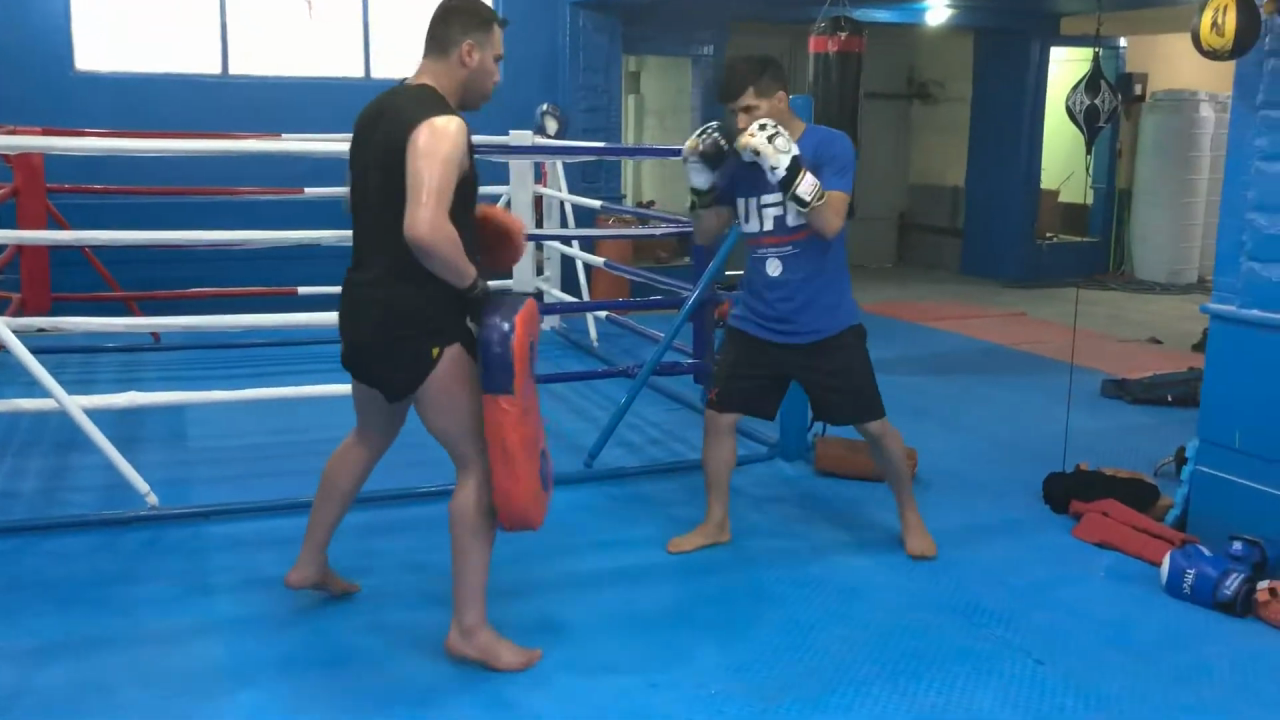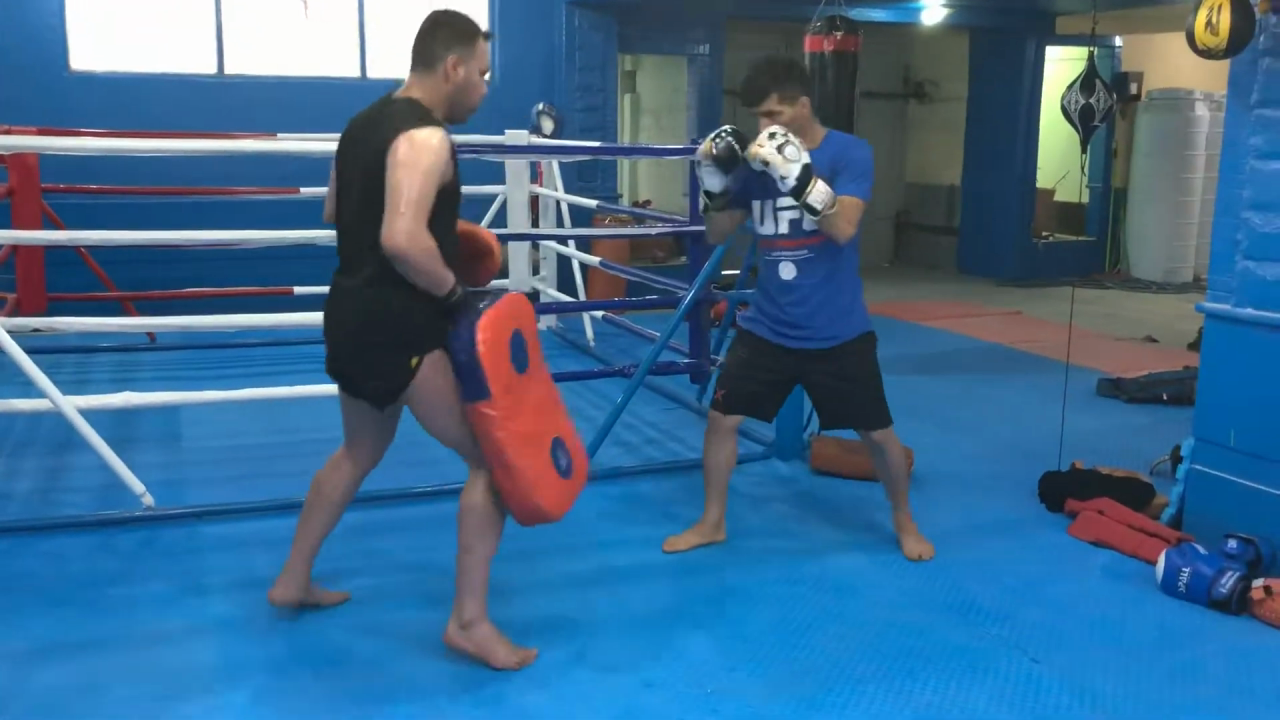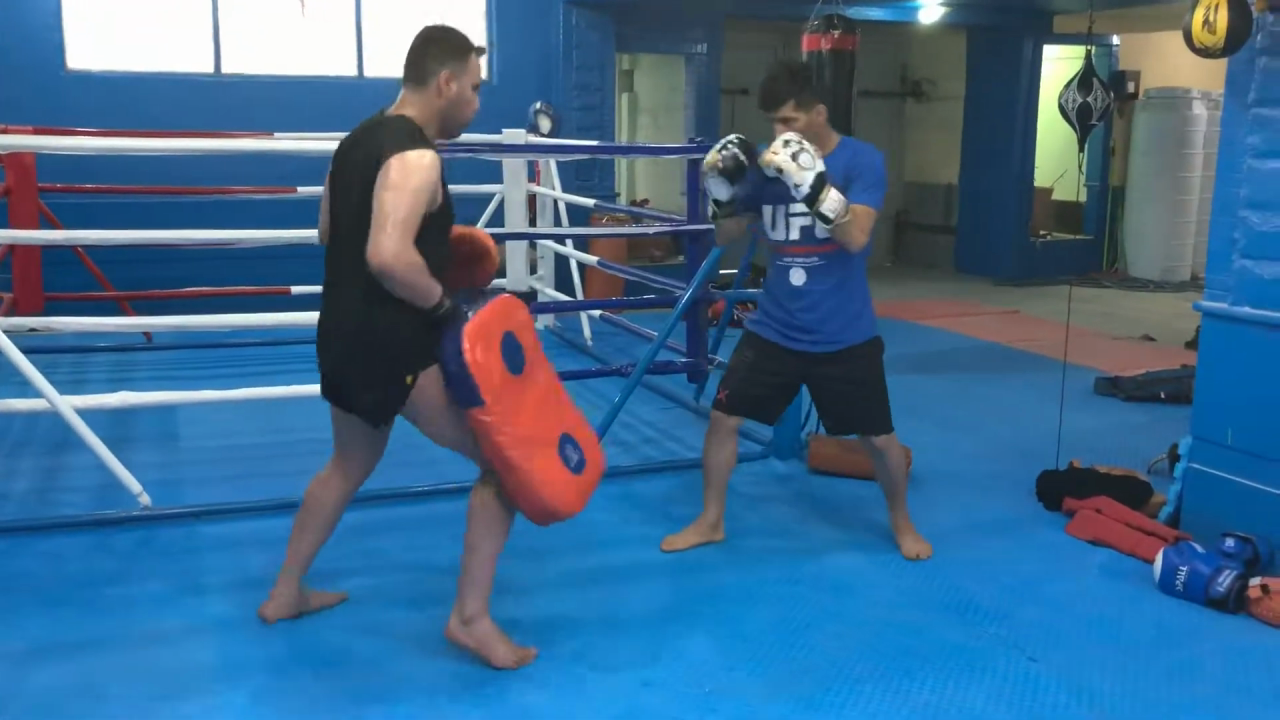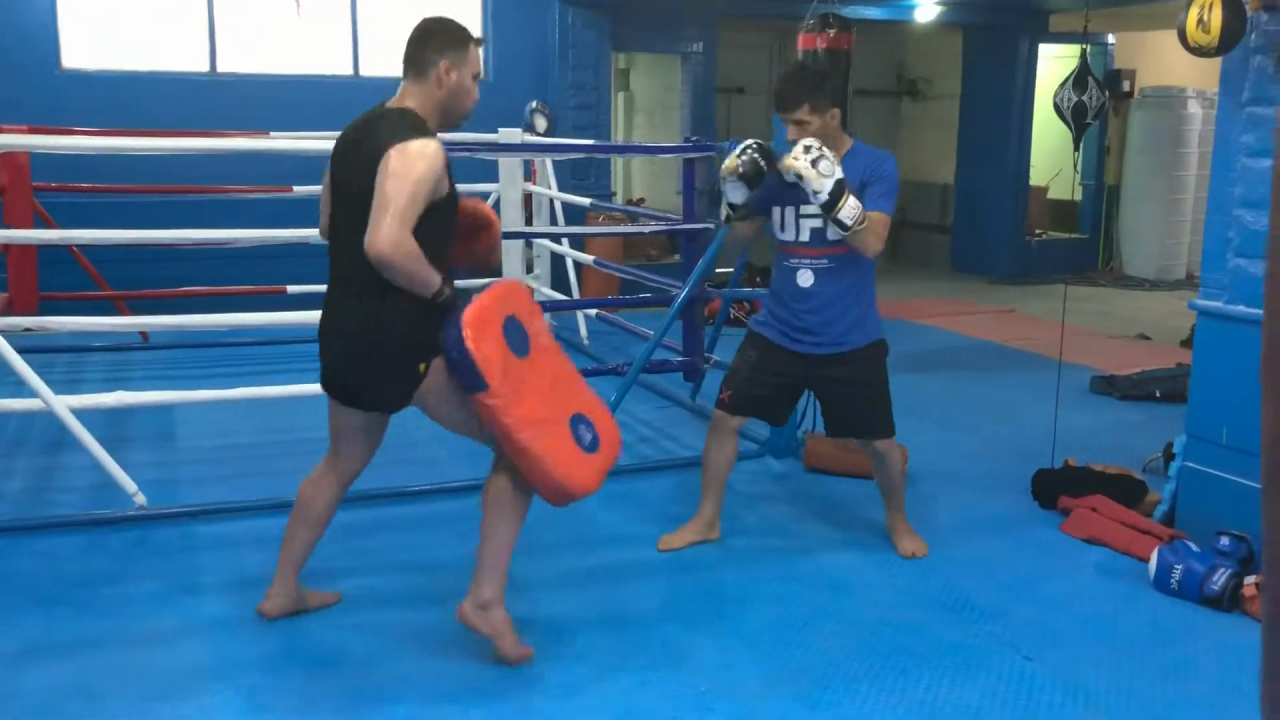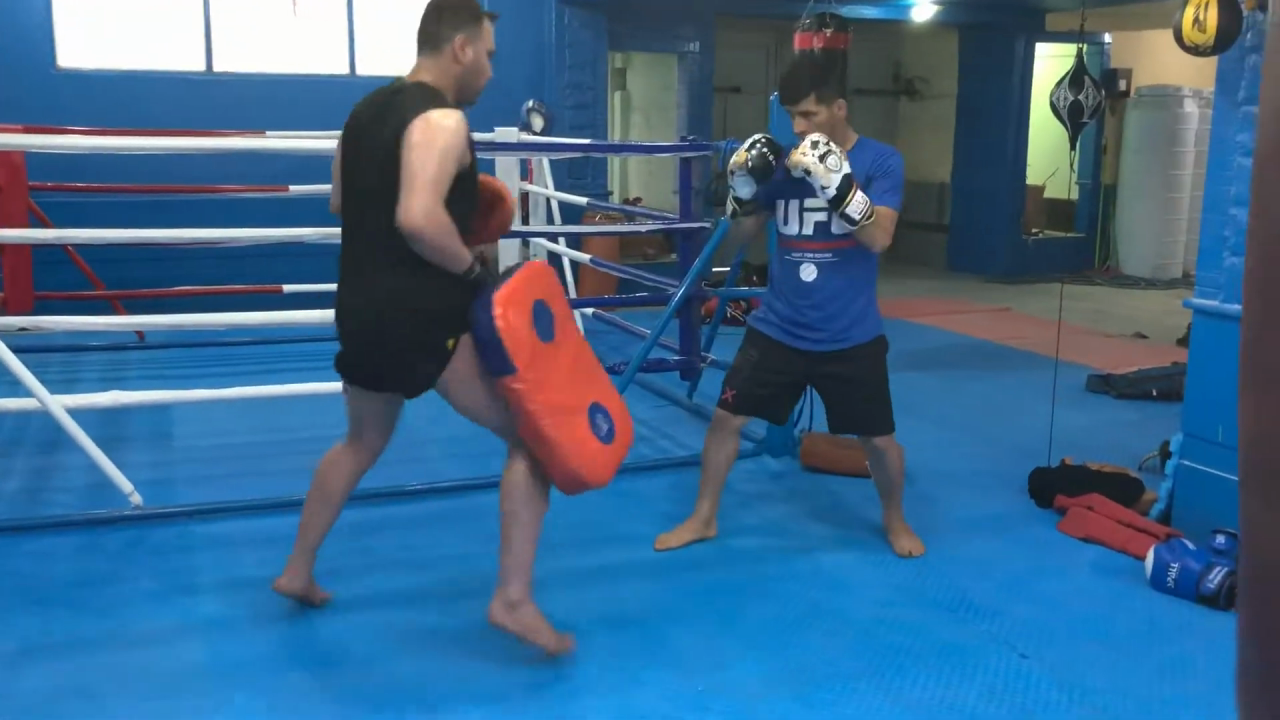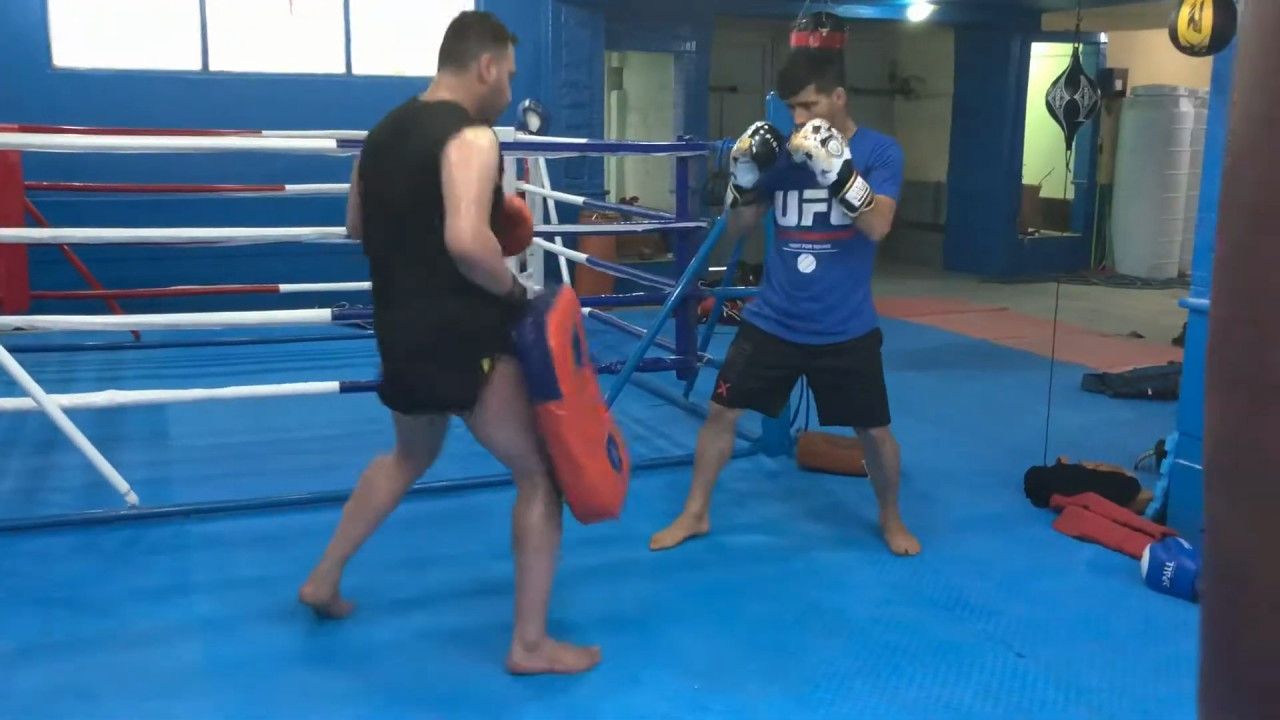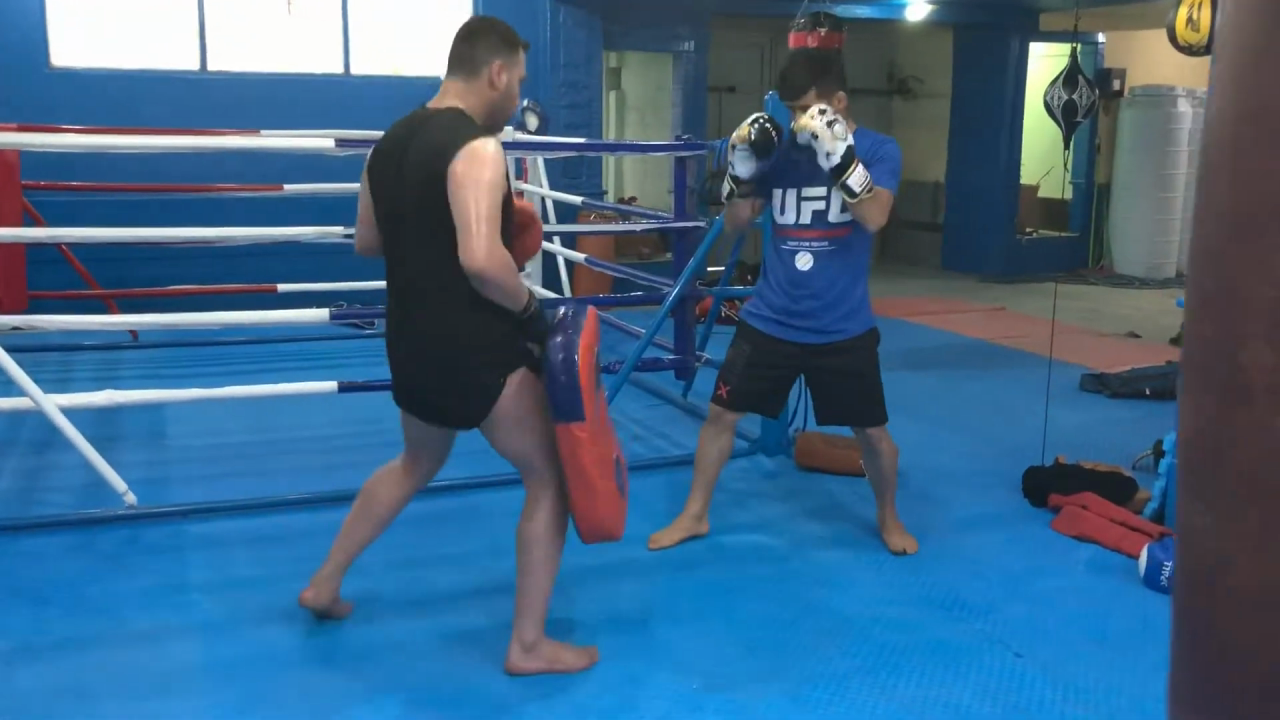
dt=0.1s
person 1, frame 1
left shoulder: (379, 110)
right shoulder: (442, 124)
right elbow: (425, 229)
right wrist: (474, 284)
left hip: (366, 309)
right hip: (419, 319)
left knee: (371, 438)
right knee: (479, 462)
left ankle: (311, 563)
right ankle: (470, 629)
person 1, frame 2
left shoulder: (365, 123)
right shoulder: (425, 138)
right elbow: (401, 239)
right wrist: (454, 293)
left hip: (352, 322)
right hip: (405, 330)
left knee: (360, 451)
left ankle: (292, 583)
right ankle: (469, 620)
person 1, frame 3
left shoulder: (358, 141)
right shoulder: (416, 158)
right elbow: (387, 258)
right wrist: (443, 304)
left hip: (343, 336)
right hip: (398, 344)
left knee: (350, 465)
left ankle: (285, 594)
right ankle: (471, 617)
person 1, frame 4
left shoulder: (359, 134)
right shoulder: (421, 148)
right elbow: (385, 245)
right wrist: (443, 290)
left hip: (347, 329)
right hip: (405, 335)
left knee: (345, 460)
left ankle: (284, 591)
right ankle: (486, 602)
person 1, frame 5
left shoulder: (366, 111)
right shoulder: (441, 118)
left elbow: (343, 203)
right elbow: (418, 217)
right wrist: (472, 268)
left hip: (363, 311)
right hip: (426, 314)
left knee: (361, 442)
left ankle: (298, 573)
right ankle: (514, 600)
person 1, frame 6
left shoulder: (383, 133)
right shoulder: (471, 137)
left elbow: (358, 230)
right elbow: (467, 242)
right wrist: (515, 291)
left hip: (399, 334)
right hip: (463, 337)
left knee: (408, 459)
right knee: (541, 475)
left ankle: (324, 581)
right ankle: (530, 643)
person 1, frame 7
left shoulder: (390, 143)
right shoulder: (478, 148)
left elbow: (369, 242)
right elbow: (480, 260)
right wrist: (529, 307)
left hip: (411, 341)
right hip: (479, 347)
left knee: (416, 465)
right knee: (550, 478)
left ankle: (324, 585)
right ankle: (529, 644)
person 2, frame 1
left shoulder: (832, 146)
right shoulder: (739, 158)
left elbow: (830, 222)
right elbow: (704, 236)
left wrist: (786, 165)
right wrist: (700, 181)
left hip: (827, 326)
right hip: (756, 325)
left knee: (874, 425)
right knee: (718, 418)
left ankle: (910, 514)
right ankle: (715, 522)
person 2, frame 2
left shoulder: (850, 153)
right shoulder: (758, 160)
left elbow: (845, 230)
right elbow: (717, 235)
left wrist: (798, 173)
right wrist: (713, 183)
left hip: (837, 332)
right hip: (767, 327)
left knee: (878, 434)
right knee: (721, 419)
left ankle: (904, 521)
right ankle: (712, 522)
person 2, frame 3
left shoulder: (863, 160)
right shoulder: (768, 164)
left elbow: (856, 237)
right elbow: (726, 238)
left wrist: (810, 179)
right wrist: (722, 189)
left hip: (845, 336)
right hip: (774, 331)
left knee: (879, 438)
right knee: (723, 419)
left ankle: (902, 522)
right ankle: (710, 521)
person 2, frame 4
left shoulder: (876, 166)
right shoulder: (780, 166)
left elbow: (871, 243)
right elbow: (737, 240)
left wrist: (829, 187)
right wrist: (737, 193)
left hip: (849, 340)
right hip: (778, 332)
left knee: (879, 442)
right knee: (725, 419)
left ankle: (898, 521)
right ankle: (706, 519)
person 2, frame 5
left shoulder: (881, 161)
right shoulder: (784, 161)
left elbow: (878, 238)
right elbow: (741, 236)
left wrist: (836, 181)
right wrist: (743, 188)
left hip: (850, 336)
right hip: (778, 328)
left knee: (878, 439)
right knee: (726, 418)
left ankle: (895, 520)
right ankle: (703, 518)
person 2, frame 6
left shoulder: (880, 151)
right shoulder: (782, 152)
left elbow: (877, 226)
right elbow: (737, 228)
left wrist: (837, 166)
right wrist: (744, 175)
left hip: (846, 329)
right hip: (772, 322)
left knee: (875, 431)
right knee: (722, 412)
left ankle: (891, 518)
right ankle: (695, 514)
person 2, frame 7
left shoulder: (878, 149)
right shoulder: (782, 149)
left elbow: (874, 218)
right elbow: (734, 224)
left wrist: (840, 153)
right wrist: (742, 167)
left hip: (843, 328)
right hip: (770, 321)
left knee: (872, 430)
right knee: (722, 413)
left ankle: (888, 517)
right ankle: (695, 515)
